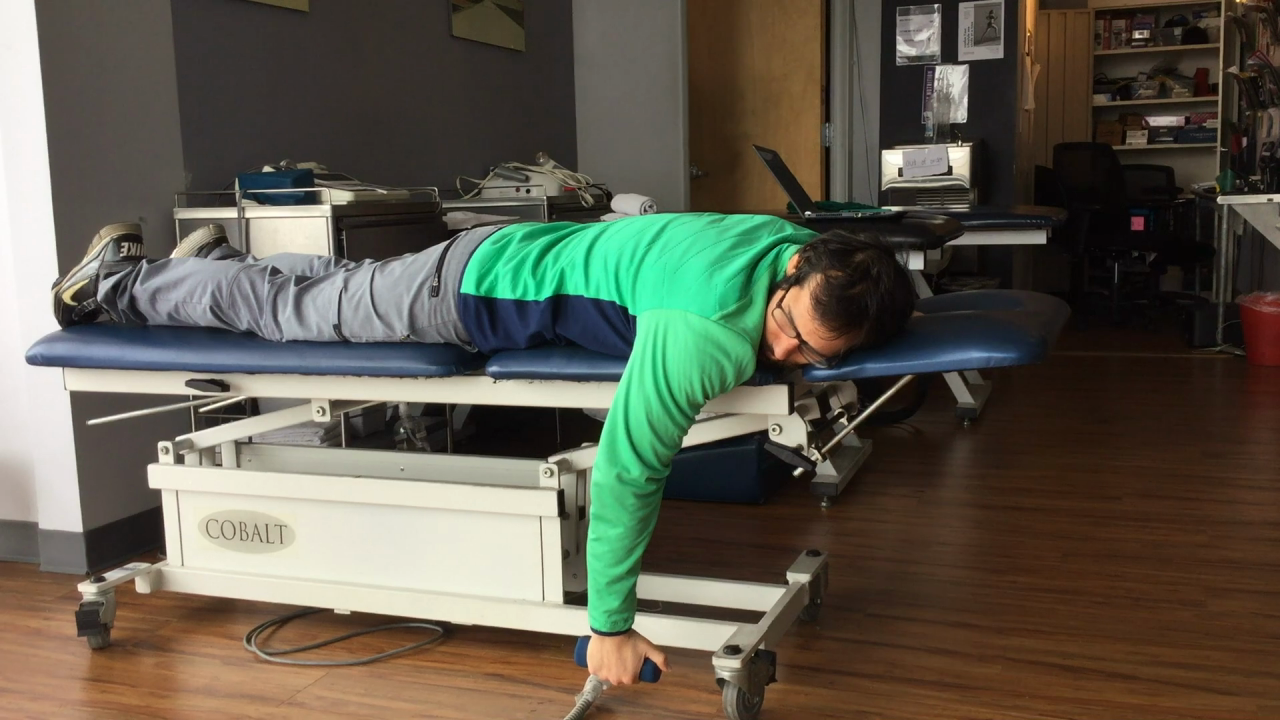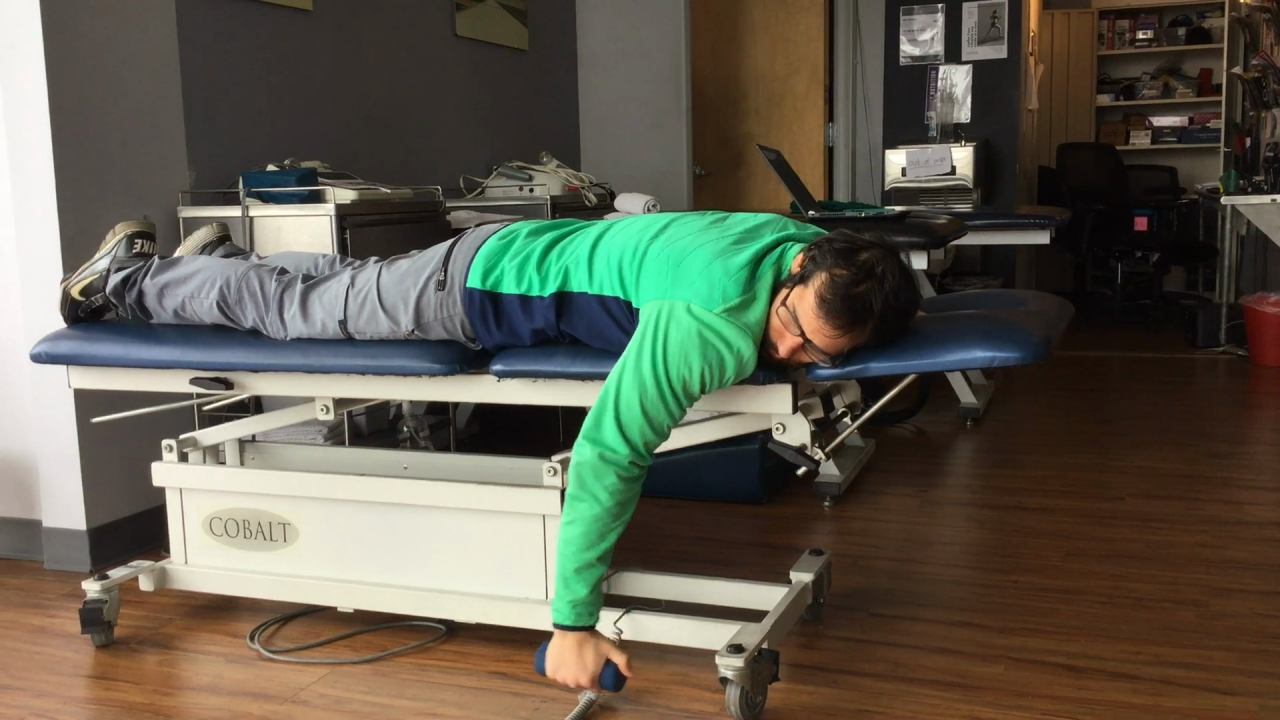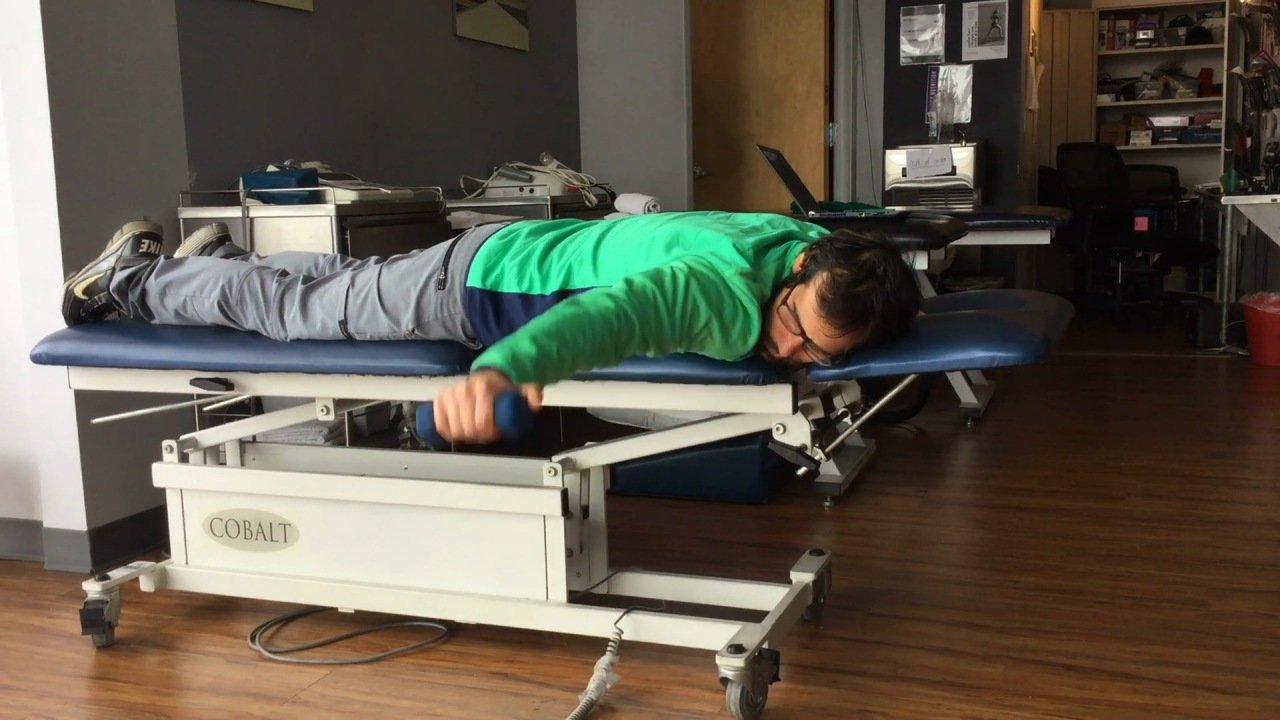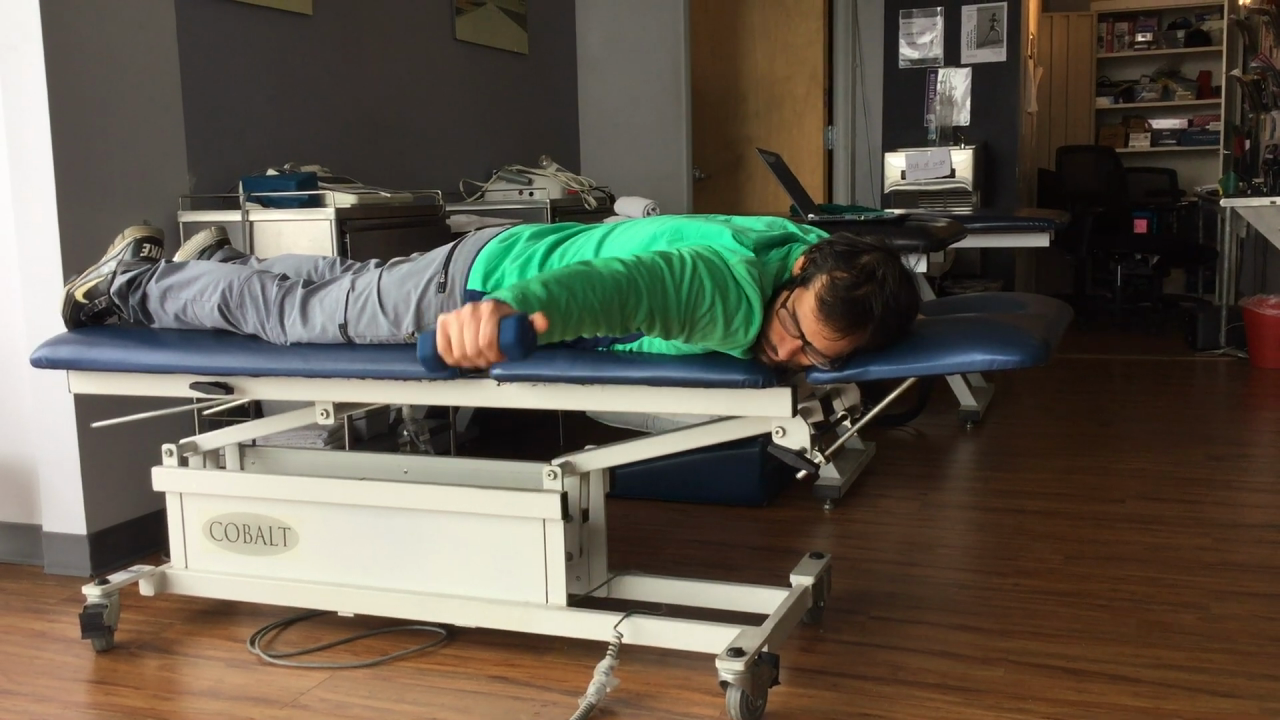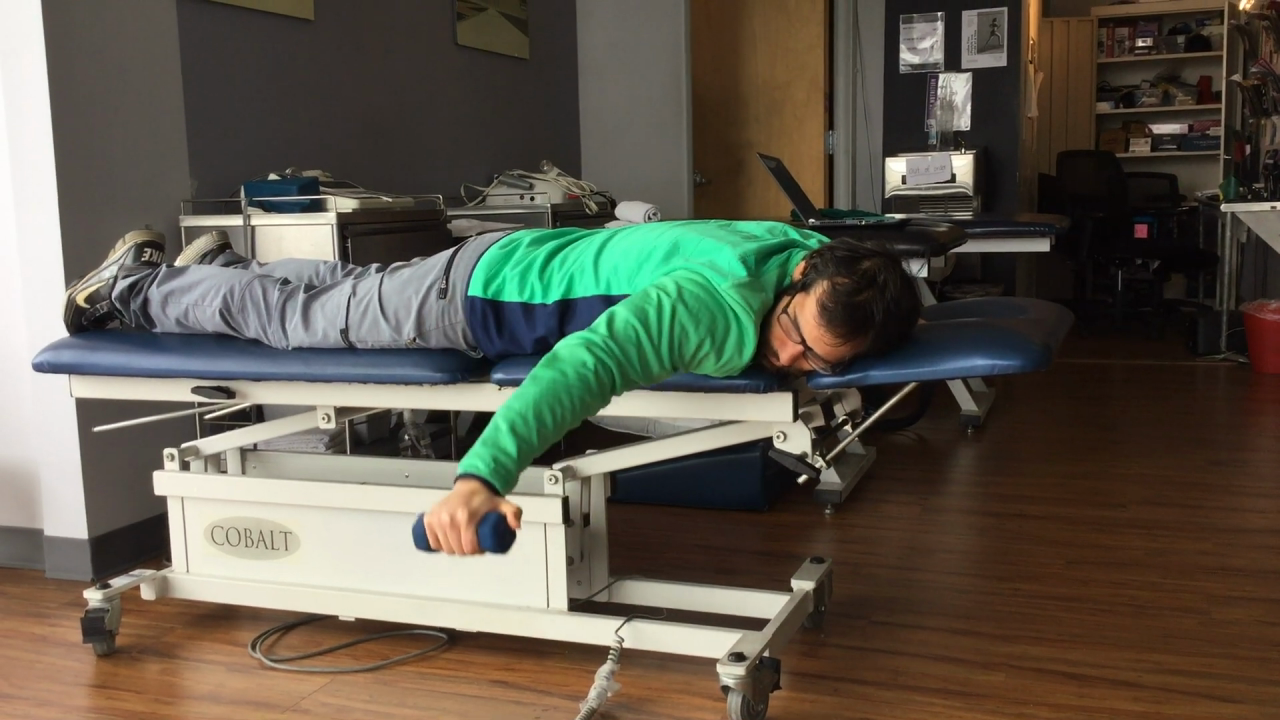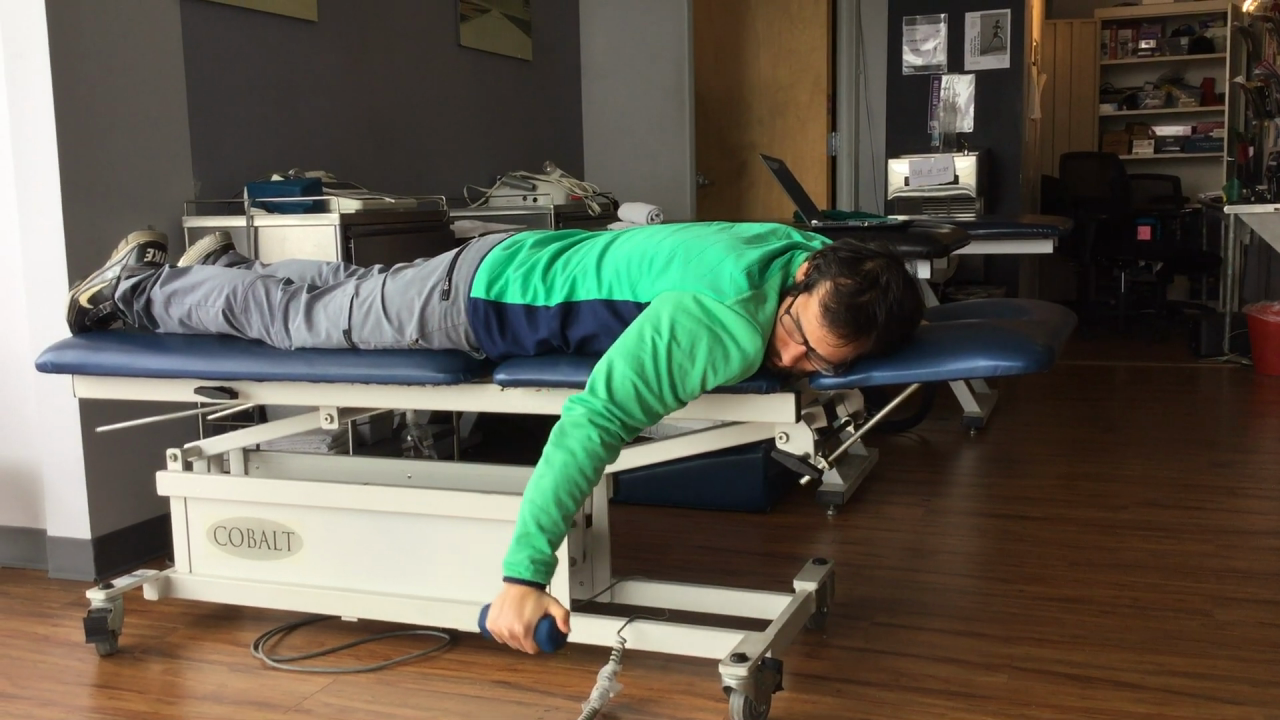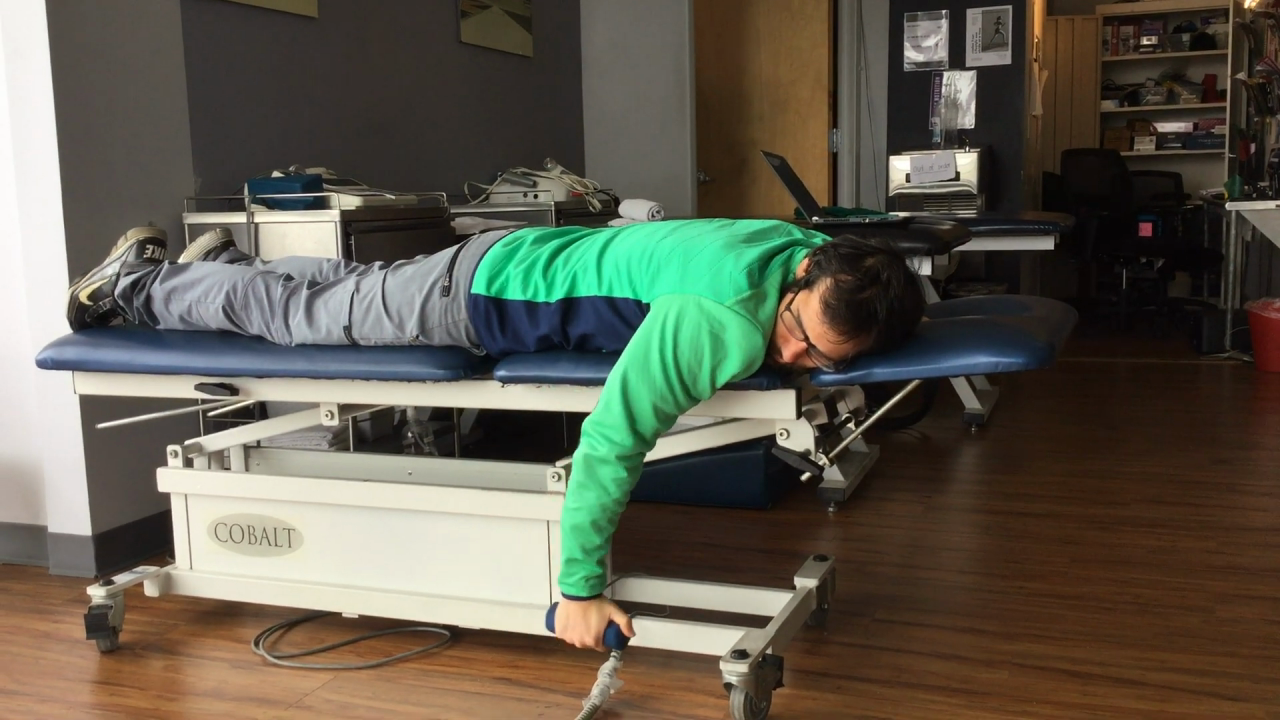
dt=0.5s
person 1, frame 1
left shoulder: (806, 244)
right shoulder: (711, 328)
right elbow: (624, 464)
left wrist: (825, 353)
right wrist: (609, 624)
left hip: (526, 253)
right hip: (484, 292)
left knee: (336, 286)
right knee: (281, 309)
left ankle: (220, 256)
right ankle: (119, 279)
person 1, frame 2
left shoulder: (818, 245)
right shoulder: (713, 318)
right elbow: (609, 449)
left wrist: (827, 354)
right wrist: (572, 618)
left hip: (533, 248)
right hip: (491, 288)
left knee: (338, 286)
right knee: (290, 305)
left ankle: (222, 254)
right ankle: (128, 277)
person 1, frame 3
left shoulder: (808, 234)
right shoulder: (725, 296)
right elbow: (602, 316)
right wrist: (500, 372)
left hip: (531, 250)
right hip: (494, 291)
left knee: (330, 292)
right knee: (296, 313)
left ankle: (219, 257)
right ankle: (138, 281)
person 1, frame 4
left shoulder: (808, 242)
right shoulder: (730, 289)
right elbow: (605, 285)
right wrist: (503, 307)
left hip: (527, 251)
right hip: (492, 280)
left knee: (342, 289)
right knee: (288, 314)
left ankle: (224, 258)
right ankle: (136, 285)
person 1, frame 5
left shoulder: (809, 248)
right shoulder: (722, 307)
right elbow: (587, 361)
left wrist: (831, 361)
right wrist: (482, 475)
left hip: (528, 258)
right hip: (487, 297)
left knee: (331, 296)
right knee: (289, 314)
left ankle: (222, 262)
right ankle: (136, 287)
person 1, frame 6
left shoulder: (816, 246)
right shoulder: (722, 321)
right elbow: (590, 421)
left wrist: (840, 354)
right wrist: (523, 573)
left hip: (532, 256)
right hip: (490, 298)
left knee: (350, 286)
right knee: (296, 316)
left ankle: (224, 262)
right ankle: (137, 287)
person 1, frame 7
left shoulder: (818, 246)
right shoulder: (722, 321)
right elbow: (610, 439)
left wrist: (859, 347)
right wrist: (578, 589)
left hip: (531, 252)
right hip: (488, 295)
left knee: (355, 281)
right knee: (292, 312)
left ankle: (222, 257)
right ankle: (139, 283)
